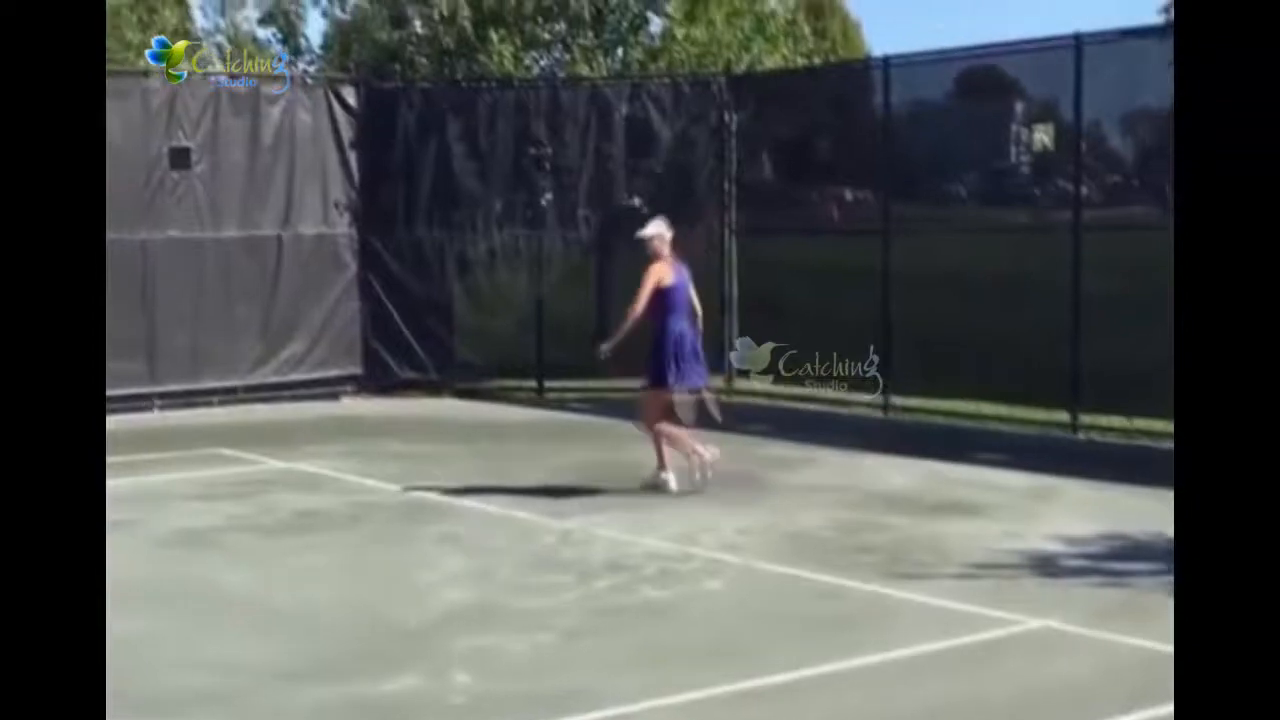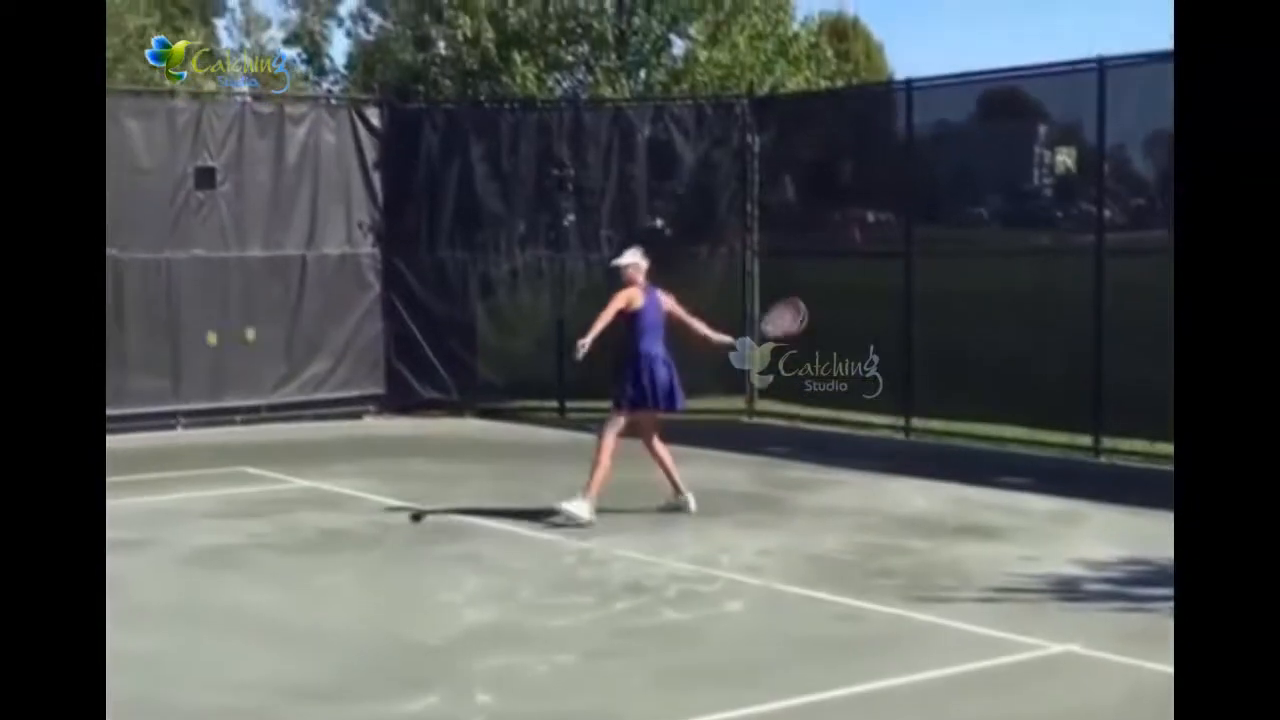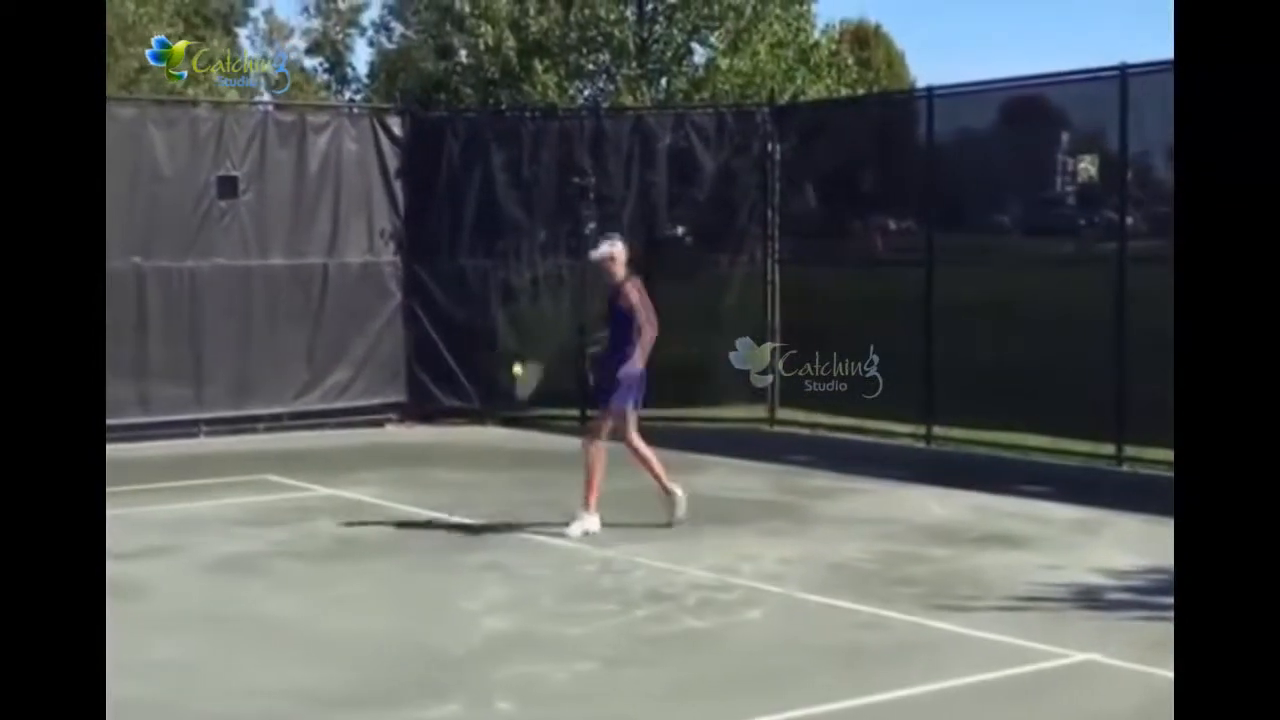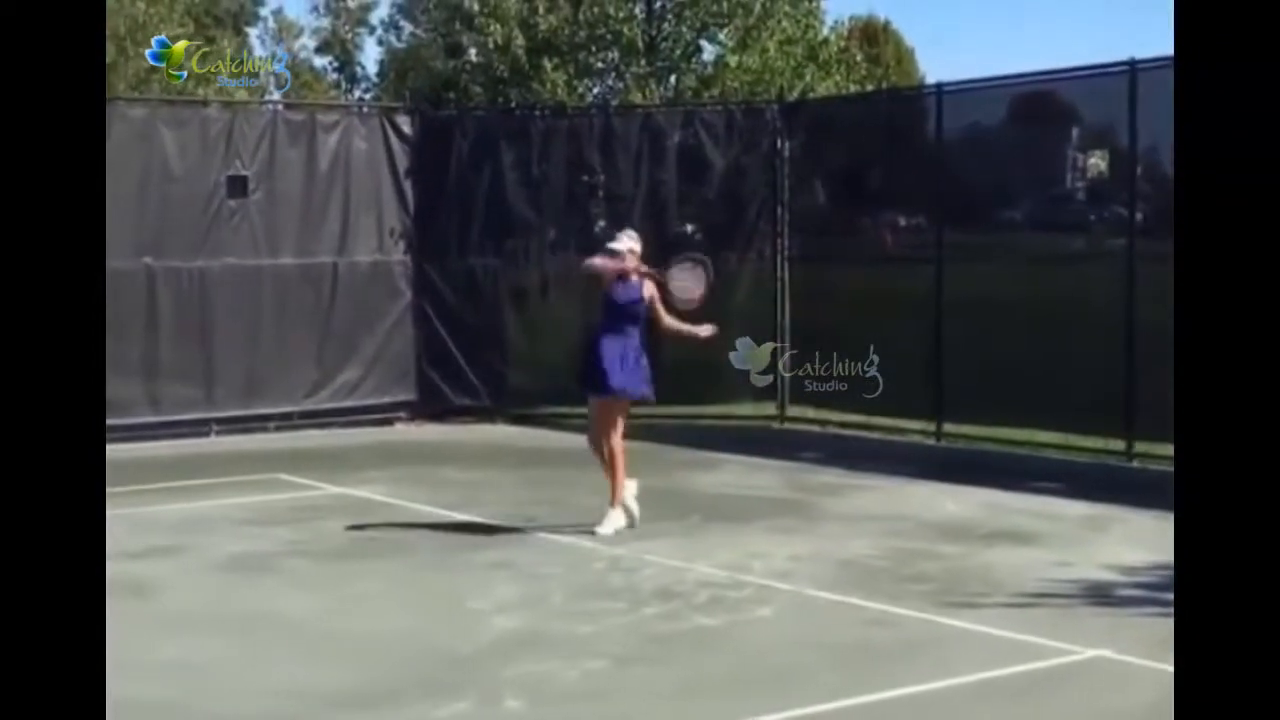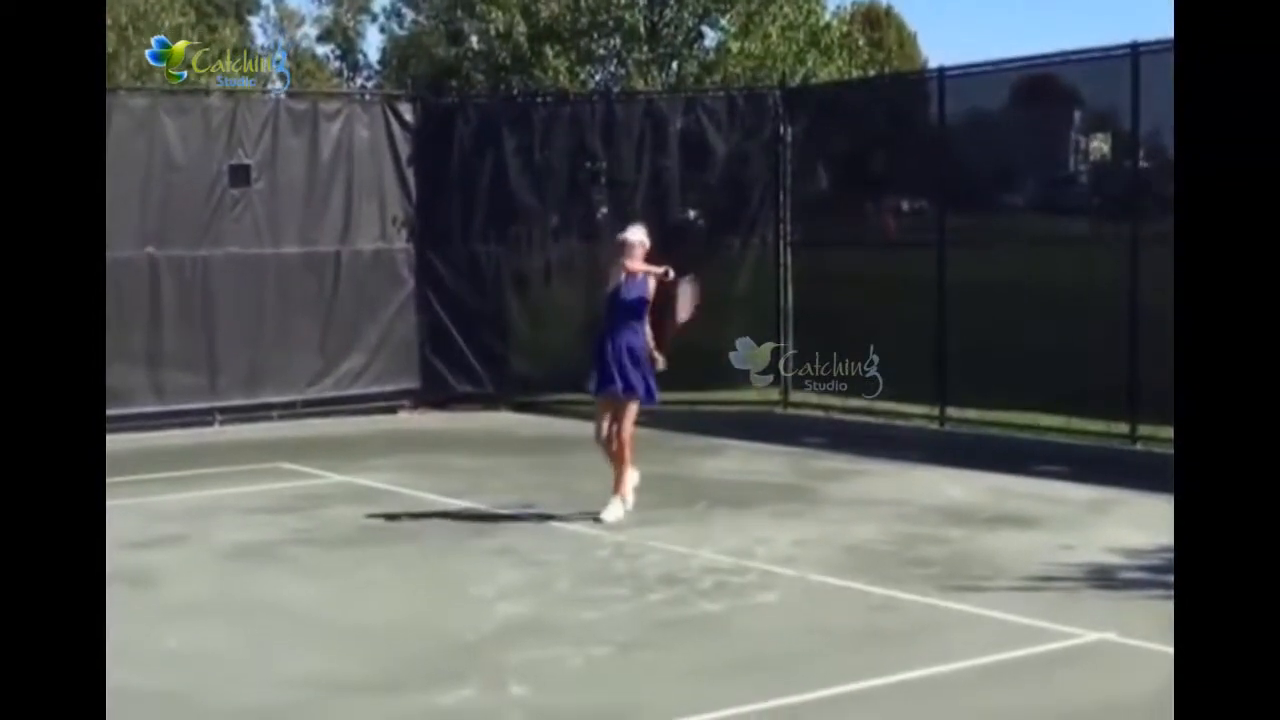
dt=0.3s
person 1, frame 1
left shoulder: (657, 269)
right shoulder: (681, 268)
left elbow: (637, 309)
right elbow: (696, 308)
left wrist: (613, 340)
right wrist: (698, 339)
left hip: (670, 343)
right hip: (685, 340)
left knee: (652, 420)
right knee: (656, 412)
left ankle: (699, 451)
right ankle: (665, 472)
person 1, frame 2
left shoulder: (627, 294)
right shoulder: (660, 296)
left elbow: (607, 314)
right elbow: (689, 320)
left wrist: (587, 339)
right wrist: (717, 337)
left hip: (641, 366)
right hip: (661, 365)
left knee: (610, 433)
right knee: (649, 435)
left ankle: (586, 502)
right ankle: (681, 495)
person 1, frame 3
left shoulder: (629, 288)
right shoulder: (619, 288)
left elbow: (648, 329)
left wrist: (636, 360)
left hip: (625, 367)
right hip: (614, 364)
left knee: (594, 439)
right knee: (631, 439)
left ankle: (588, 515)
right ankle: (670, 491)
person 1, frame 4
left shoulder: (648, 286)
right shoulder: (610, 279)
left elbow: (663, 320)
right elbow: (590, 265)
left wrist: (694, 330)
right wrist: (621, 267)
left hip: (628, 358)
right hip: (602, 355)
left knee: (612, 437)
right knee: (595, 438)
left ankle: (615, 510)
right ankle: (623, 488)
person 1, frame 5
left shoulder: (650, 283)
right shoulder: (619, 268)
right elbow: (627, 265)
left wrist: (653, 352)
right wrist: (660, 271)
left hip: (635, 356)
right hip: (610, 354)
left knee: (623, 431)
right knee: (602, 434)
left ankle: (618, 497)
right ankle: (627, 476)
